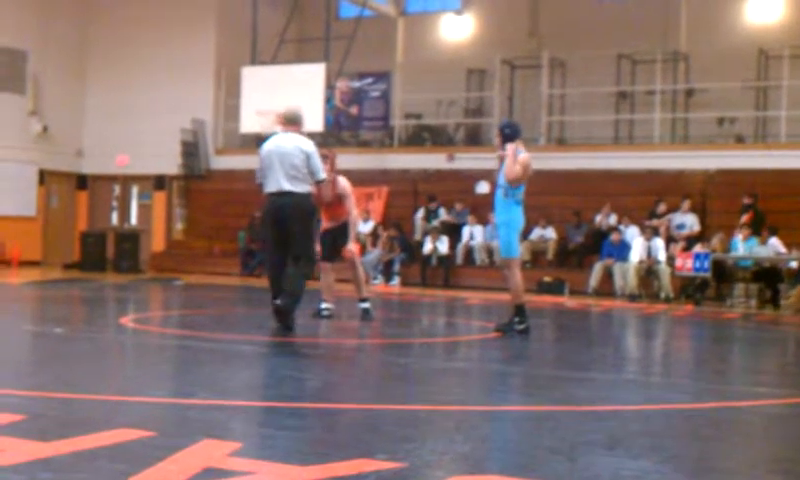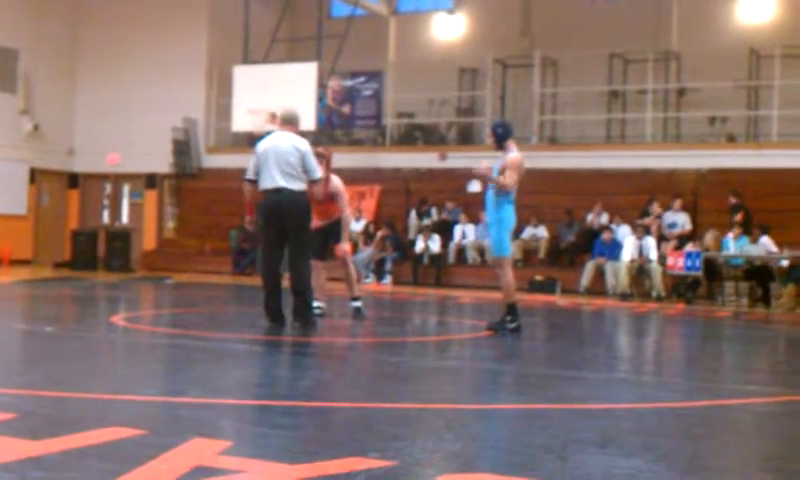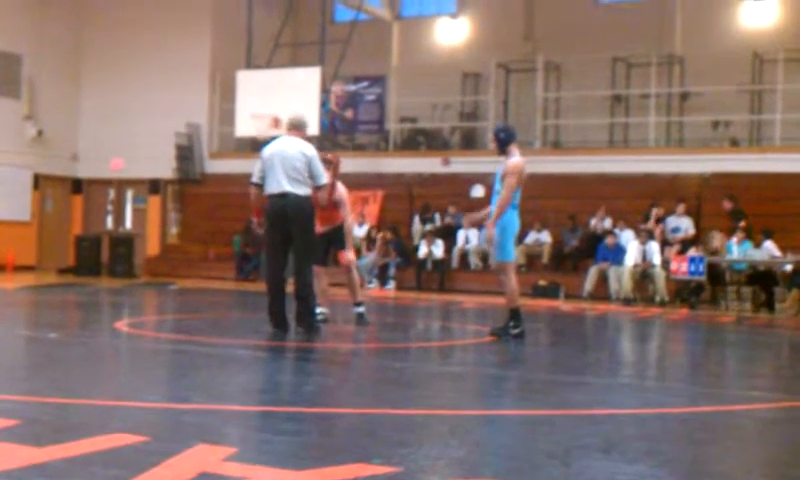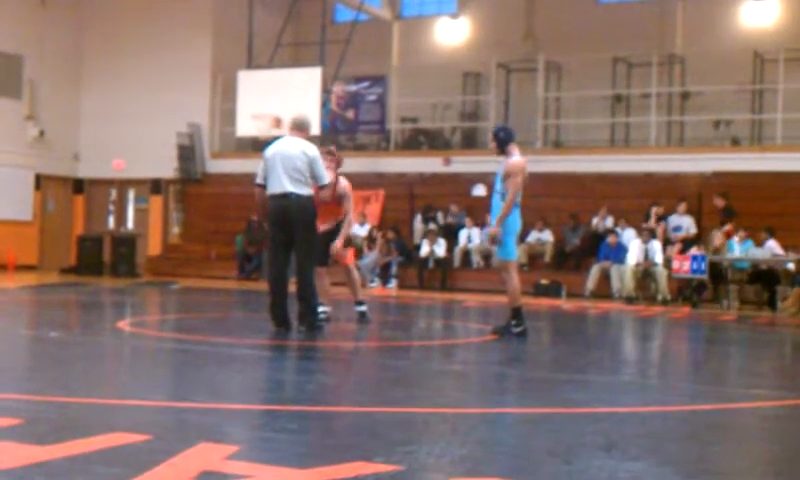
dt=0.3s
person 1, frame 1
left shoulder: (266, 146)
right shoulder: (306, 144)
left elbow: (261, 181)
right elbow: (320, 180)
left hip: (273, 202)
right hip: (299, 202)
left knee: (276, 259)
right knee: (303, 258)
left ankle: (281, 315)
right ankle: (288, 301)
person 1, frame 2
left shoulder: (262, 144)
right shoulder: (301, 143)
left elbow: (250, 181)
right elbow: (315, 181)
left wrist: (249, 211)
left hip: (269, 200)
right hip: (295, 200)
left knee: (270, 259)
right knee: (299, 258)
left ankle: (274, 316)
right ankle: (303, 315)
person 1, frame 3
left shoulder: (268, 149)
right shoulder: (307, 149)
left elbow: (255, 185)
right elbow: (321, 185)
left wrist: (255, 215)
left hip: (274, 205)
right hip: (300, 205)
left knee: (275, 264)
right knee: (302, 263)
left ankle: (278, 321)
right ankle: (306, 319)
person 1, frame 4
left shoulder: (270, 149)
right shoulder: (309, 149)
left elbow: (259, 187)
right elbow: (323, 185)
left wrist: (263, 214)
left hip: (276, 205)
right hip: (301, 205)
left knee: (277, 262)
right knee: (304, 262)
left ankle: (280, 319)
right ankle: (308, 317)
person 2, frame 1
left shoulder: (522, 157)
right shoulder: (512, 155)
left elbow: (511, 178)
right elbow: (504, 180)
left wrist: (510, 154)
right wrist: (504, 158)
left hip: (510, 216)
right hip: (504, 216)
left knee: (512, 266)
right knee: (509, 267)
left ankle: (521, 319)
right ankle: (517, 317)
person 2, frame 2
left shoulder: (514, 158)
right shoulder: (506, 157)
left elbow: (508, 186)
left wrist: (490, 176)
right wrist: (488, 175)
left hip: (502, 216)
right hip: (496, 215)
left knee: (503, 265)
right knee: (501, 265)
left ankle: (512, 317)
right ankle: (509, 315)
person 2, frame 3
left shoulder: (514, 163)
right shoulder: (509, 162)
left elbow: (507, 197)
left wrist: (492, 224)
right wrist: (481, 215)
left hip: (504, 222)
right hip: (500, 222)
left knee: (507, 270)
right knee: (504, 271)
left ankle: (516, 323)
right ankle: (513, 320)
person 2, frame 4
left shoulder: (515, 162)
right shoulder: (510, 162)
left elbow: (512, 197)
left wrist: (497, 224)
left hip: (506, 222)
right hip: (503, 221)
left knee: (509, 269)
right knee: (507, 270)
left ankle: (518, 321)
right ankle: (515, 319)
person 3, frame 1
left shoulder: (342, 184)
left elbow: (353, 213)
left wrist: (352, 241)
left hip: (345, 225)
right hip: (327, 227)
left knee: (353, 260)
right knee: (324, 265)
left ankle: (364, 304)
right ankle: (327, 305)
person 3, frame 2
left shoulder: (335, 183)
left elbow: (345, 211)
left wrist: (344, 241)
left hip: (336, 222)
right hip: (318, 225)
left knee: (345, 259)
right knee: (316, 263)
left ankle: (356, 303)
right ankle: (319, 303)
person 3, frame 3
left shoulder: (339, 191)
left elbow: (348, 220)
left wrist: (350, 250)
left hip: (339, 229)
right hip: (320, 231)
left knee: (348, 265)
right knee: (318, 269)
left ankle: (359, 308)
right ankle: (322, 309)
person 3, frame 4
left shoulder: (343, 185)
left elbow: (349, 214)
left wrist: (340, 239)
left hip: (338, 227)
right hip: (320, 230)
left knee: (348, 265)
right knee: (319, 269)
left ankle: (360, 307)
right ankle: (324, 308)
